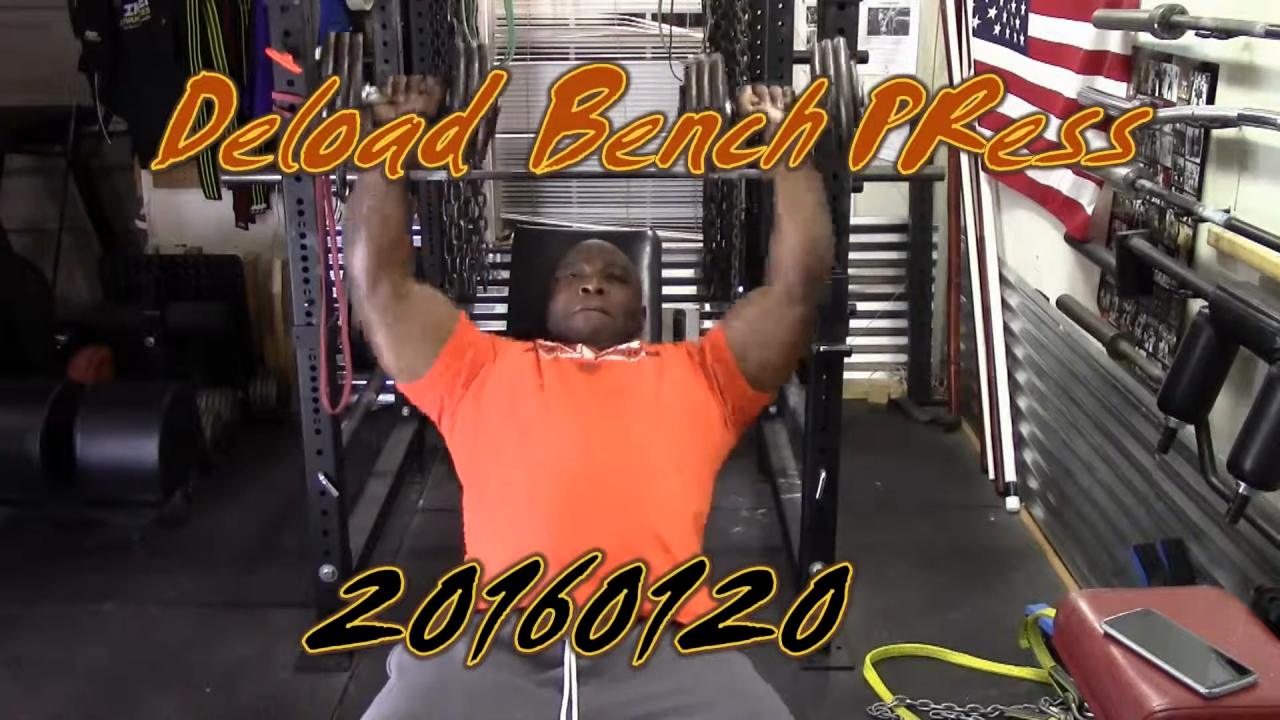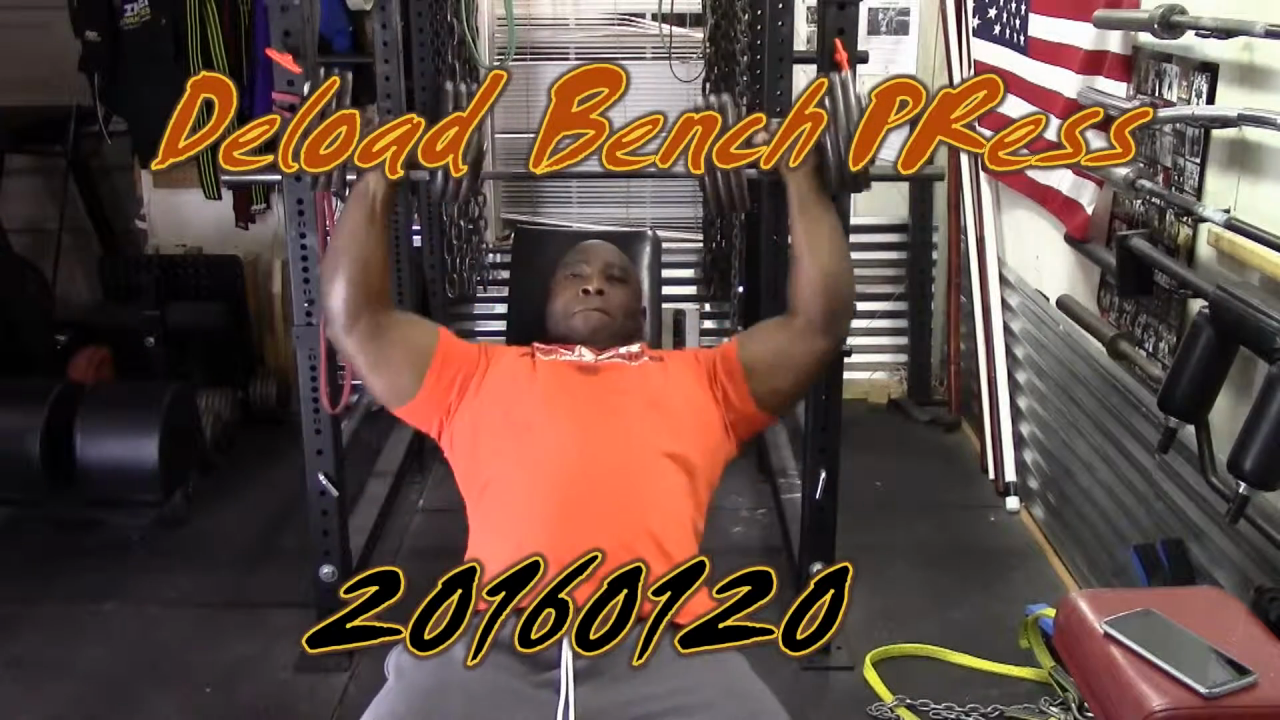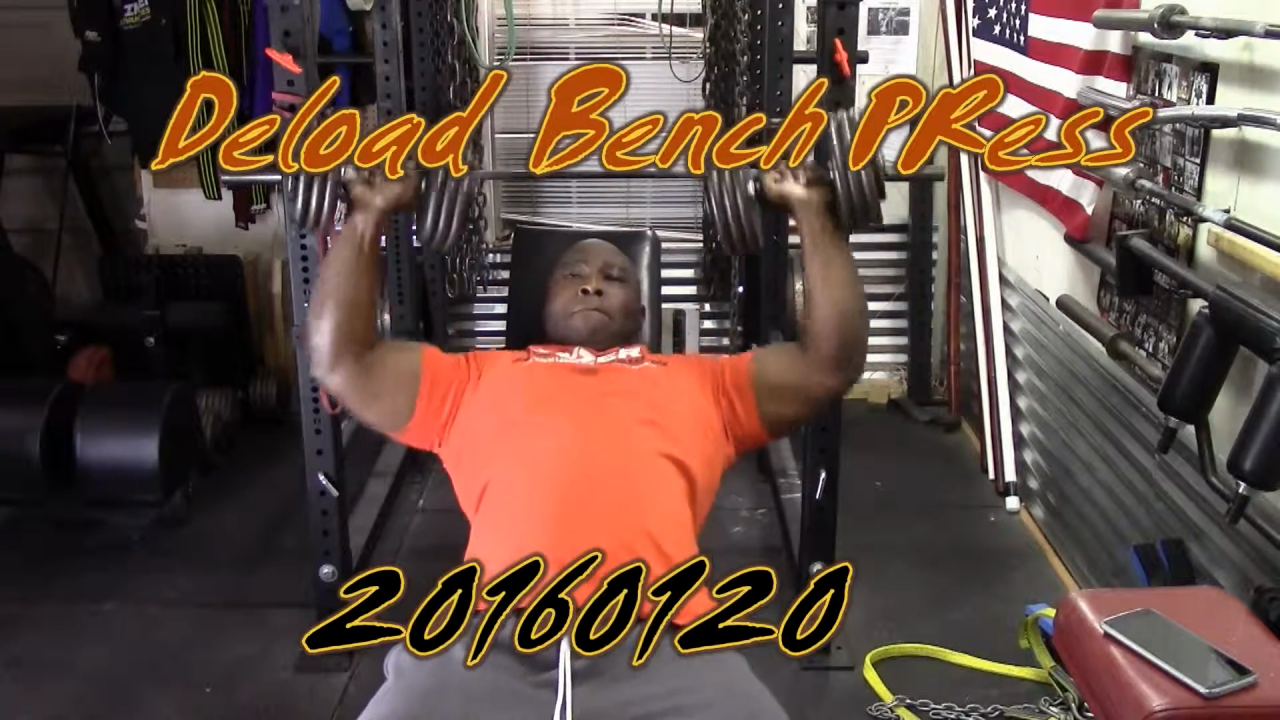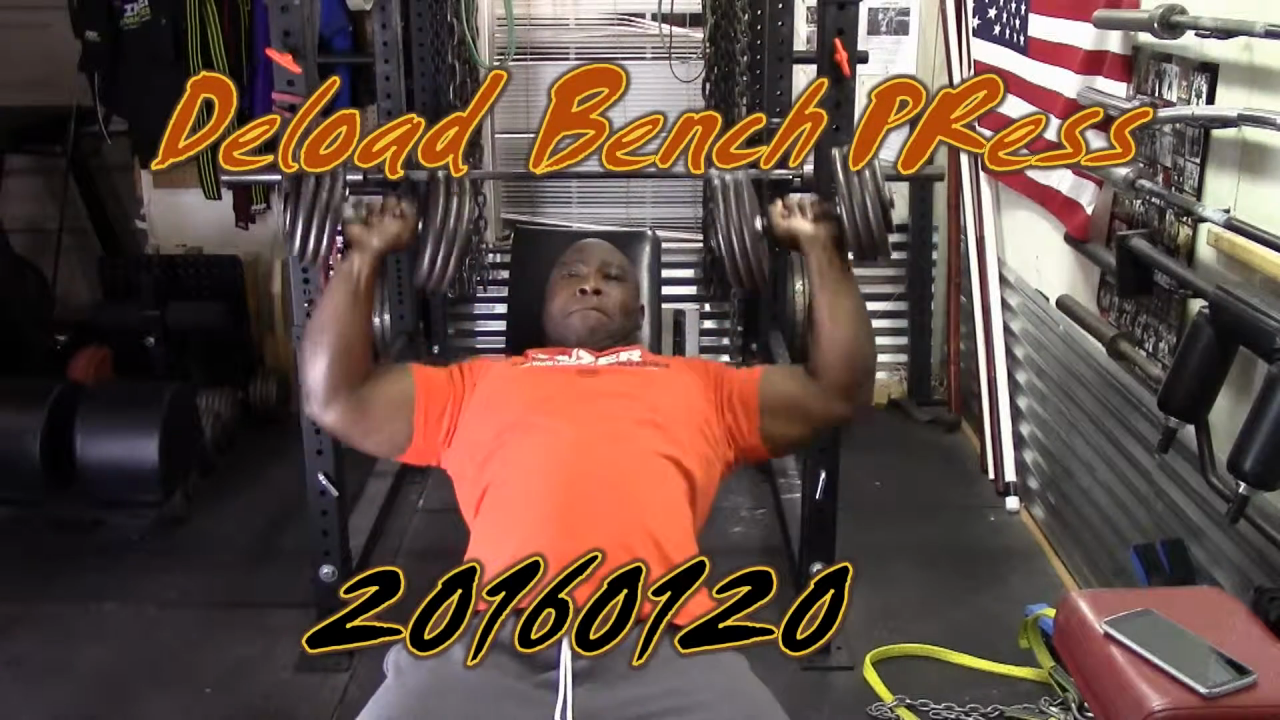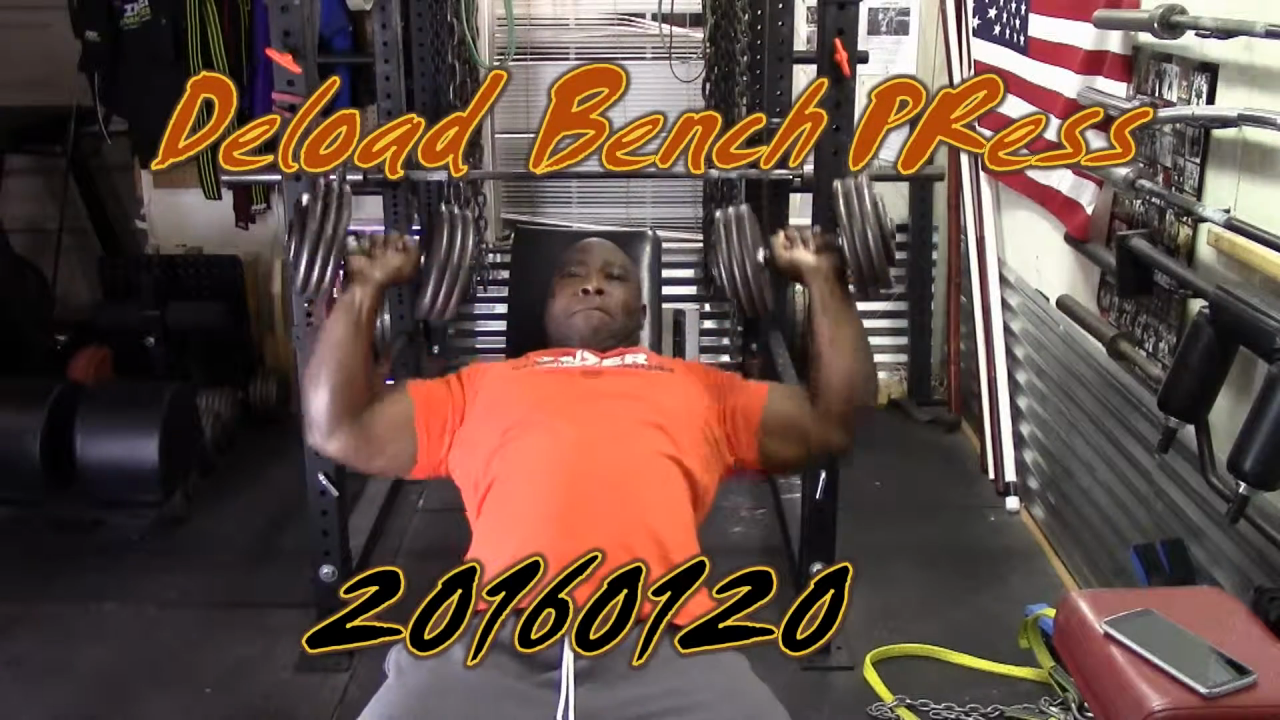
dt=0.1s
person 1, frame 1
left shoulder: (698, 376)
right shoulder: (485, 370)
left elbow: (798, 283)
right elbow: (378, 278)
left hip: (661, 645)
right hip: (492, 643)
person 1, frame 2
left shoulder: (700, 382)
right shoulder: (482, 378)
left elbow: (820, 322)
right elbow: (356, 317)
left wrist: (799, 172)
right wrist: (378, 175)
left hip: (659, 642)
right hip: (495, 640)
person 1, frame 3
left shoulder: (699, 382)
right shoulder: (478, 379)
left elbow: (833, 361)
right elbow: (338, 360)
left wrist: (812, 216)
right wrist: (367, 217)
left hip: (659, 643)
right hip: (490, 641)
person 1, frame 4
left shoulder: (699, 387)
right shoulder: (476, 387)
left elbow: (840, 389)
right elbow: (333, 396)
left wrist: (819, 247)
right wrist: (365, 255)
left hip: (658, 642)
right hip: (491, 640)
person 1, frame 5
left shoulder: (698, 385)
right shoulder: (482, 385)
left elbow: (838, 422)
right elbow: (337, 430)
left wrist: (821, 279)
right wrist: (364, 289)
left hip: (659, 642)
right hip: (491, 637)
